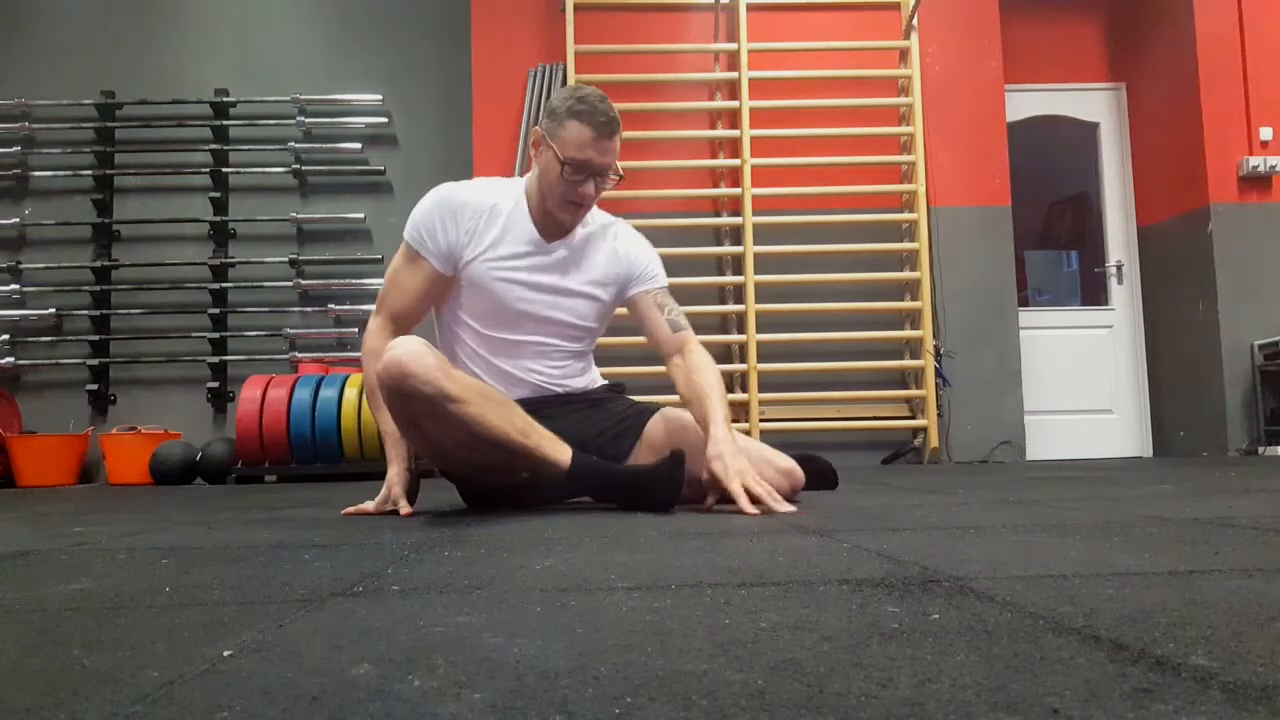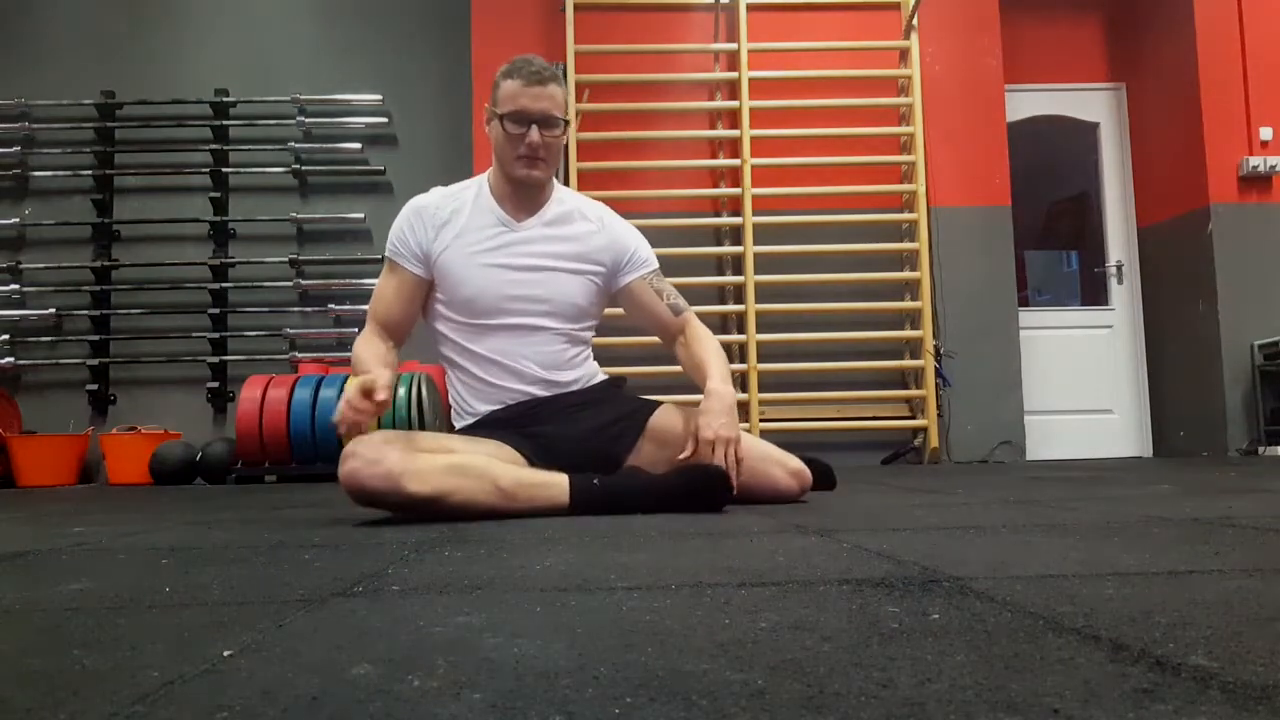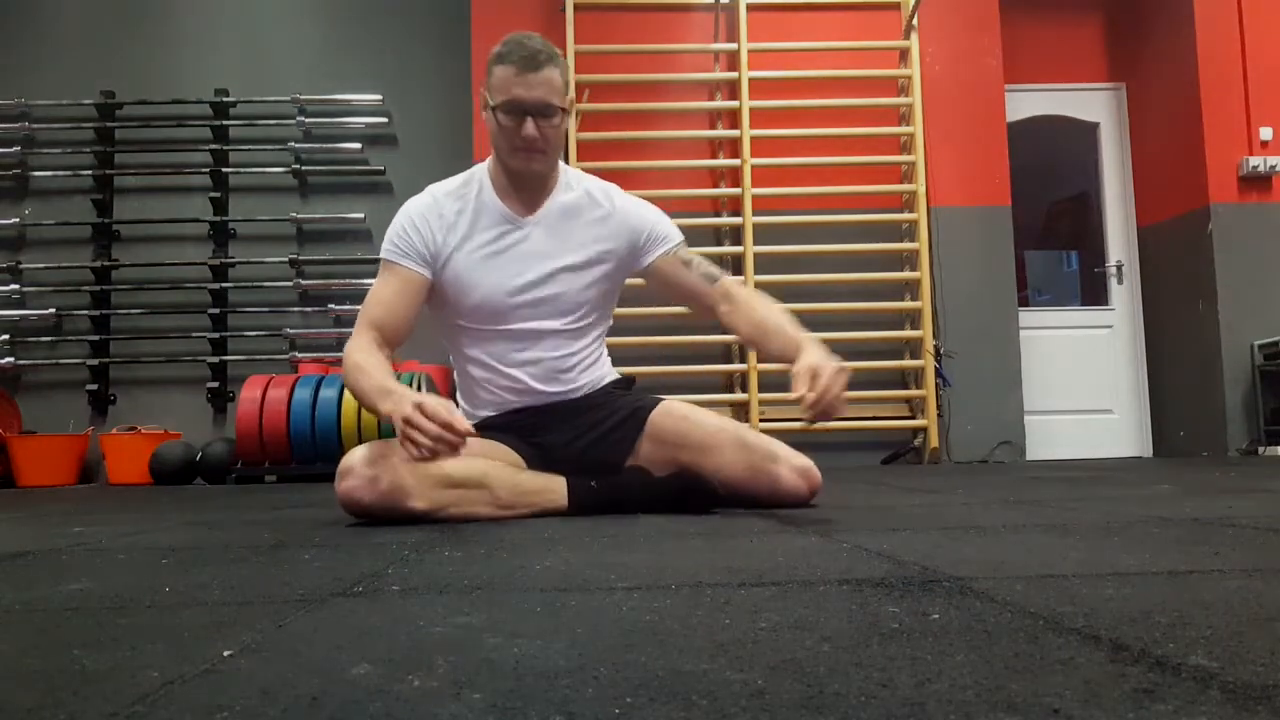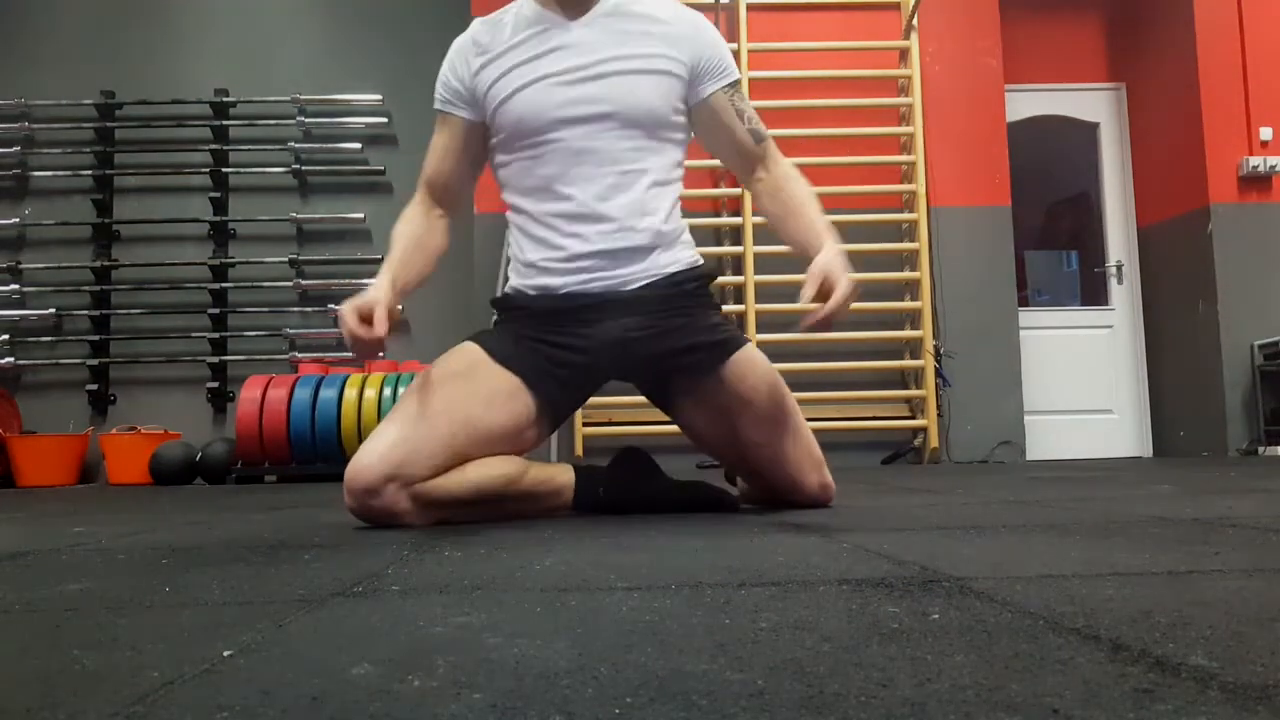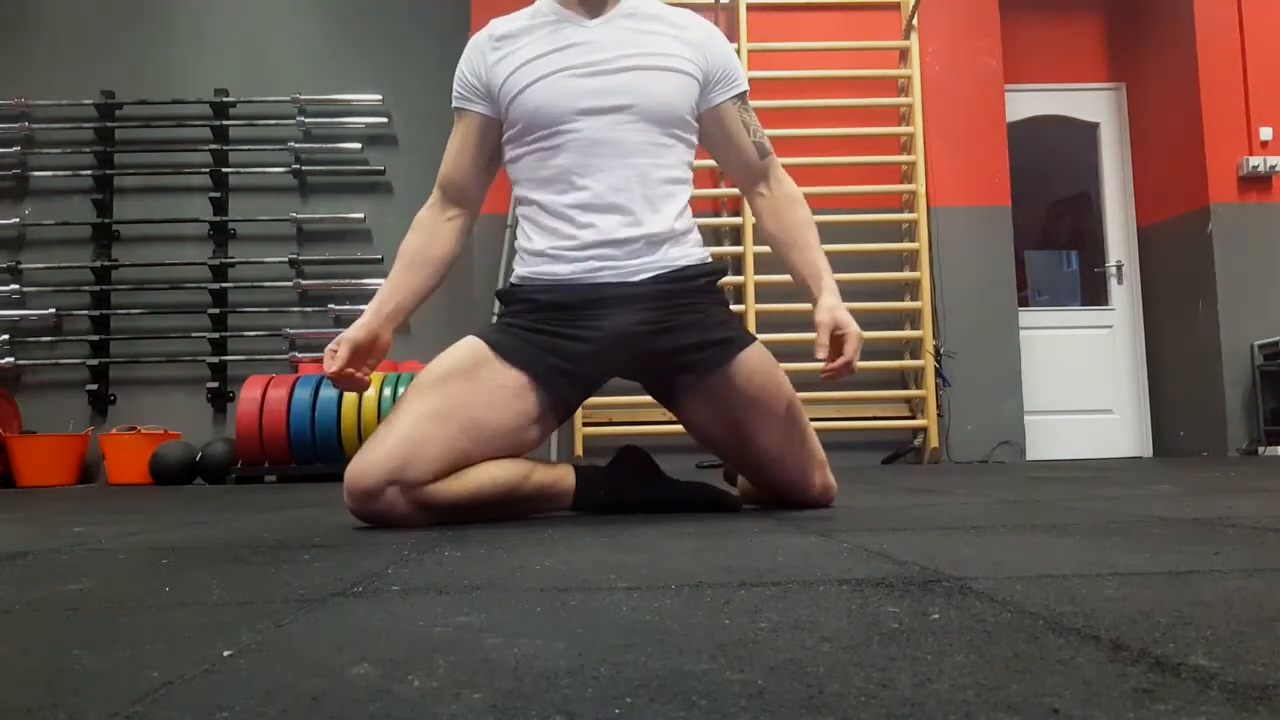
dt=1s
person 1, frame 1
left shoulder: (623, 246)
right shoulder: (455, 209)
left elbow: (683, 350)
right elbow: (386, 328)
left wrist: (721, 441)
right wrist: (399, 462)
left hip: (592, 415)
right hip: (488, 440)
left knee: (783, 477)
right knee: (405, 361)
right ankle: (606, 479)
person 1, frame 2
left shoulder: (604, 229)
right shoulder: (429, 218)
left elbow: (684, 329)
right elbow: (381, 333)
left wrist: (719, 390)
right wrist: (374, 377)
left hip: (597, 411)
right hip: (494, 435)
left knee: (788, 477)
right knee: (363, 463)
right ankle: (610, 491)
person 1, frame 3
left shoulder: (618, 214)
right shoulder: (430, 217)
left elbow: (728, 297)
right elbow: (365, 344)
left wrist: (805, 348)
right wrist: (398, 401)
left hip: (604, 410)
right hip: (497, 436)
left knee: (795, 478)
right knee: (360, 479)
right ankle: (606, 491)
person 1, frame 4
right shoulder: (479, 49)
left elbow: (760, 167)
right elbow: (435, 205)
left wrist: (825, 248)
right wrist: (386, 286)
left hip: (667, 300)
right hip: (541, 315)
left knee: (807, 488)
right knee: (374, 488)
right ankle: (611, 490)
person 1, frame 5
right shoulder: (495, 48)
left elbow: (764, 182)
right elbow: (451, 207)
left wrist: (825, 292)
right wrist: (378, 320)
left hip: (679, 297)
right hip: (548, 308)
left knee: (808, 488)
right knee: (373, 488)
right ankle: (605, 487)
